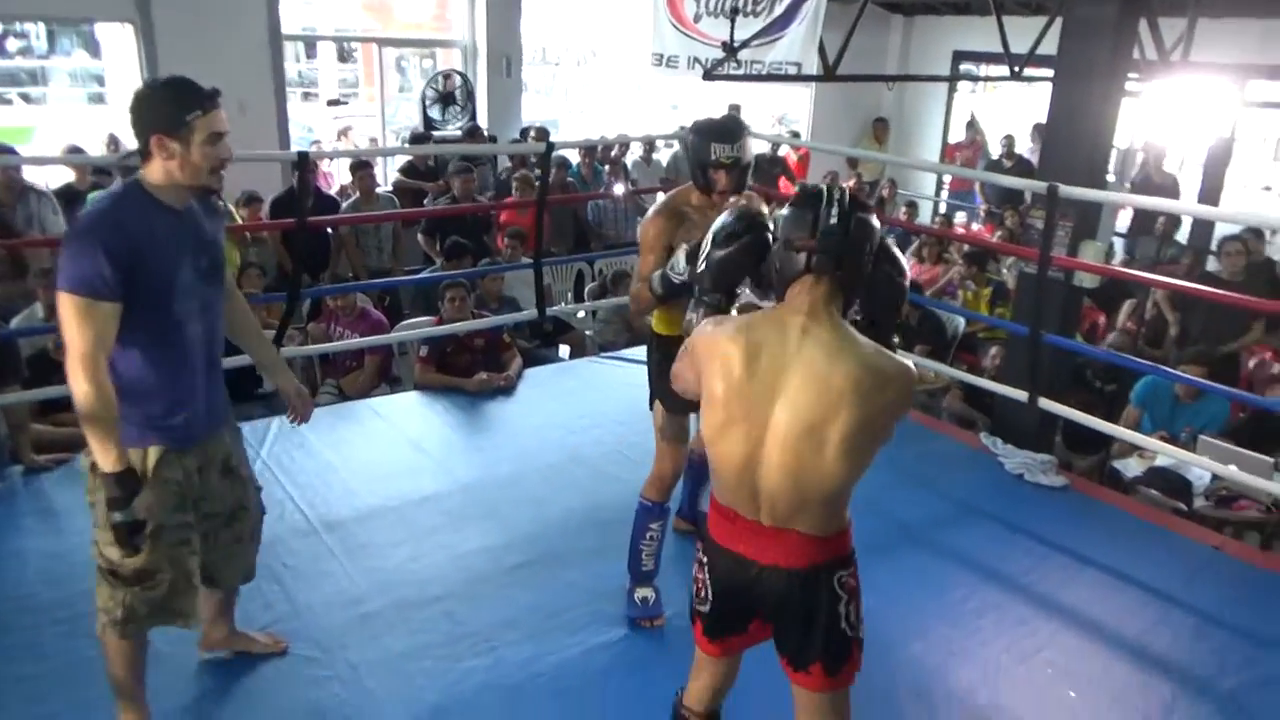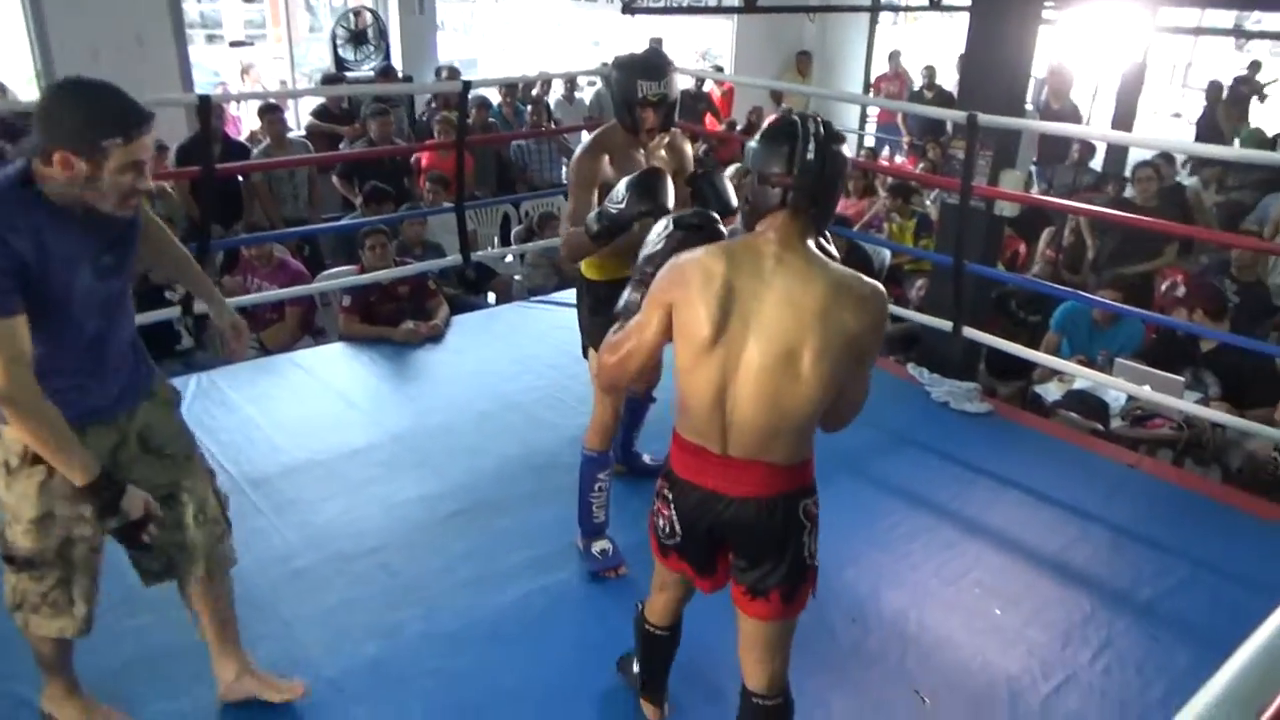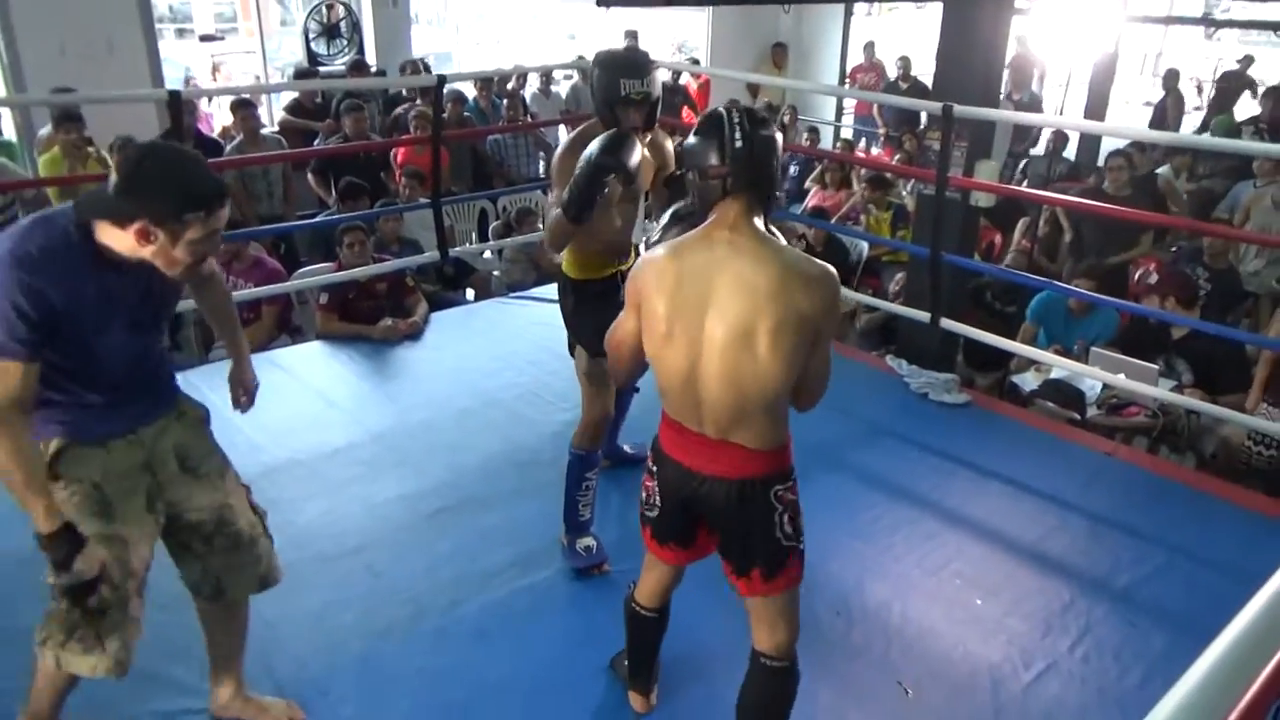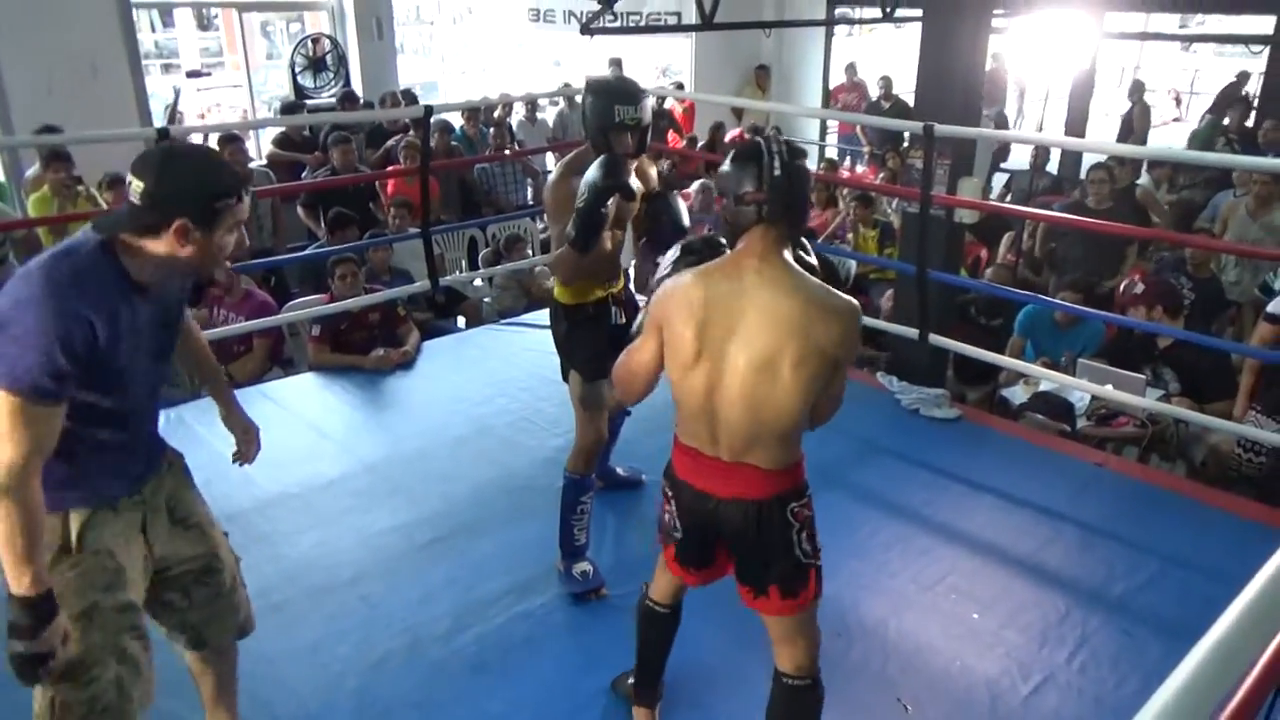
dt=0.3s
person 1, frame 1
left shoulder: (203, 208)
right shoulder: (100, 234)
right elbow: (85, 369)
left wrist: (280, 372)
right wrist: (119, 480)
left hip: (211, 424)
right hip: (142, 445)
left knee: (234, 535)
right knee: (139, 588)
left ankle: (218, 628)
person 1, frame 2
left shoulder: (116, 198)
left elbow: (152, 240)
left wrist: (218, 306)
right wrist: (101, 486)
left hip: (136, 397)
left knee: (198, 526)
person 1, frame 3
left shoulder: (171, 244)
left elbow: (206, 277)
left wrist: (241, 359)
right wrist: (60, 539)
left hip: (165, 417)
right hip: (77, 445)
left knee: (231, 548)
right knee: (98, 604)
person 1, frame 4
left shoulder: (166, 267)
right shoulder: (53, 305)
left wrist: (230, 408)
left hip: (149, 475)
right hip: (71, 512)
left knee: (215, 598)
person 2, frame 1
left shoulder: (717, 340)
right shoulder: (889, 378)
left elbow: (683, 384)
left wrist: (707, 293)
right wrist: (881, 328)
left hip: (726, 547)
right hip: (814, 569)
person 2, frame 2
left shoulder: (688, 271)
right shoulder: (862, 302)
left elbow: (611, 374)
right elbow: (838, 416)
left wrist: (643, 281)
left hip: (689, 480)
right hip: (776, 500)
left knee: (667, 592)
person 2, frame 3
left shoulder: (653, 266)
right shoulder: (812, 282)
left elbow: (620, 368)
right elbow: (807, 397)
left hip: (675, 459)
right hip: (754, 479)
left knee: (656, 576)
right knee: (776, 640)
person 2, frame 4
left shoulder: (677, 292)
right shoulder: (835, 314)
left elbow: (626, 389)
right elbow: (820, 415)
left hip: (689, 481)
right hip: (770, 499)
left knee: (667, 581)
right knee: (796, 656)
person 3, frame 1
left shoulder: (751, 212)
right shoulder: (667, 216)
right elbow: (639, 301)
right wrist: (674, 277)
right hip: (673, 343)
right knee: (669, 461)
left ankle: (687, 512)
right ankle: (641, 581)
person 3, frame 2
left shoulder: (677, 148)
right shoulder: (594, 157)
right elbow: (569, 248)
right wrist: (611, 216)
right hip: (605, 289)
left knee: (648, 375)
right knee: (608, 410)
left ankle: (624, 454)
right ankle: (592, 533)
person 3, frame 3
left shoulder: (658, 144)
right shoulder: (577, 151)
left elbow: (664, 212)
right elbow: (552, 241)
right wrist: (585, 187)
left hip: (629, 273)
right hip: (587, 285)
right knee: (597, 408)
left ankle: (609, 445)
right ankle: (576, 530)
person 3, frame 4
left shoulder: (642, 170)
right shoulder: (568, 180)
right elbow: (561, 273)
right wrist: (589, 214)
left hip: (617, 296)
right hip: (579, 311)
right knee: (590, 432)
left ankle: (602, 469)
right ankle: (572, 555)
